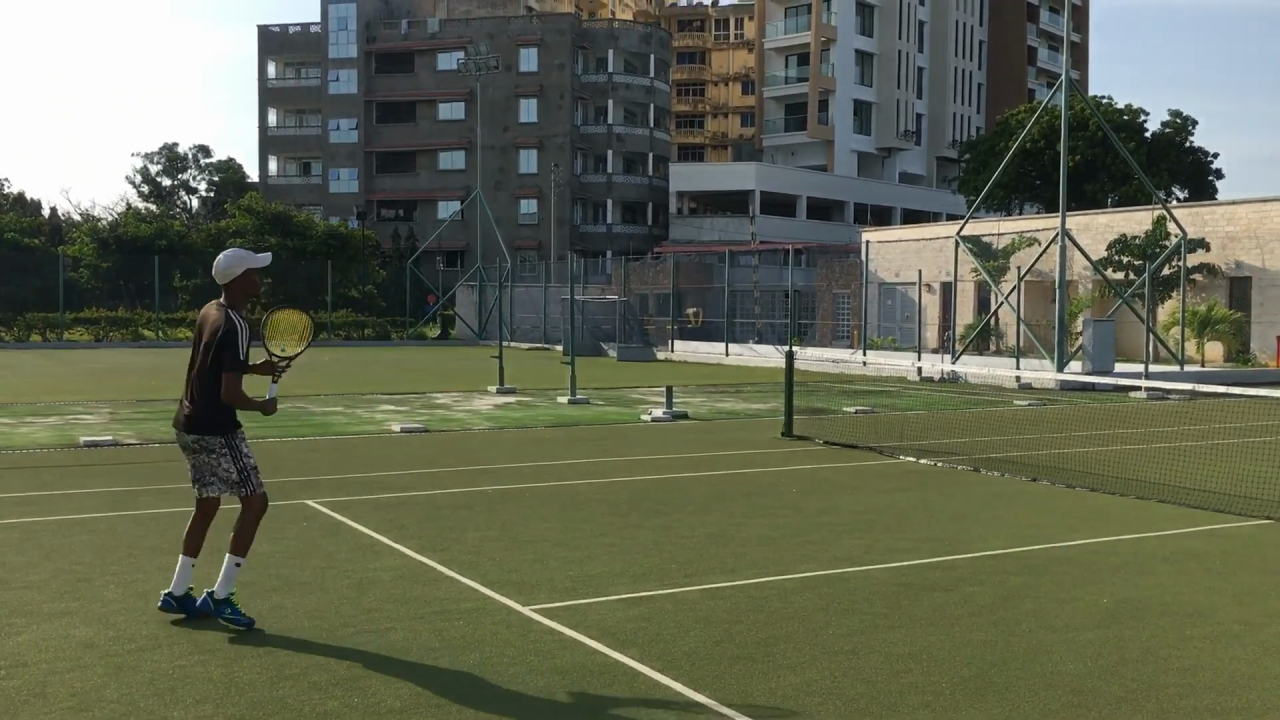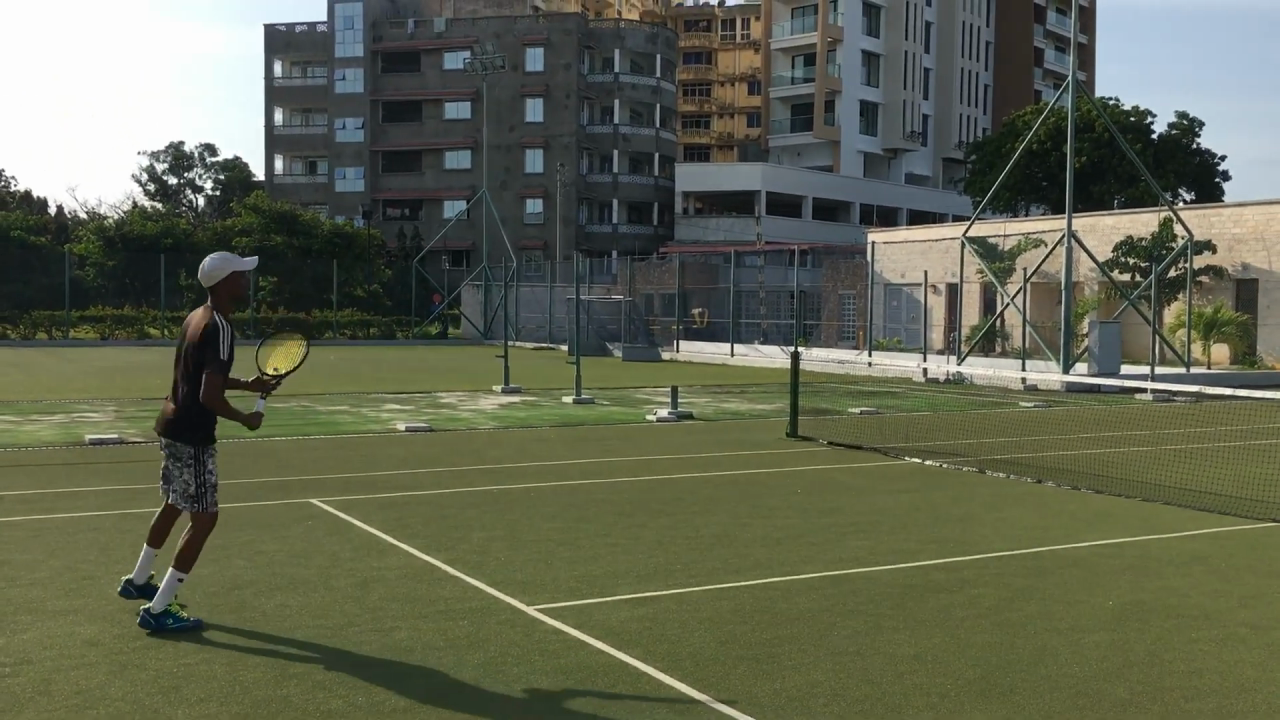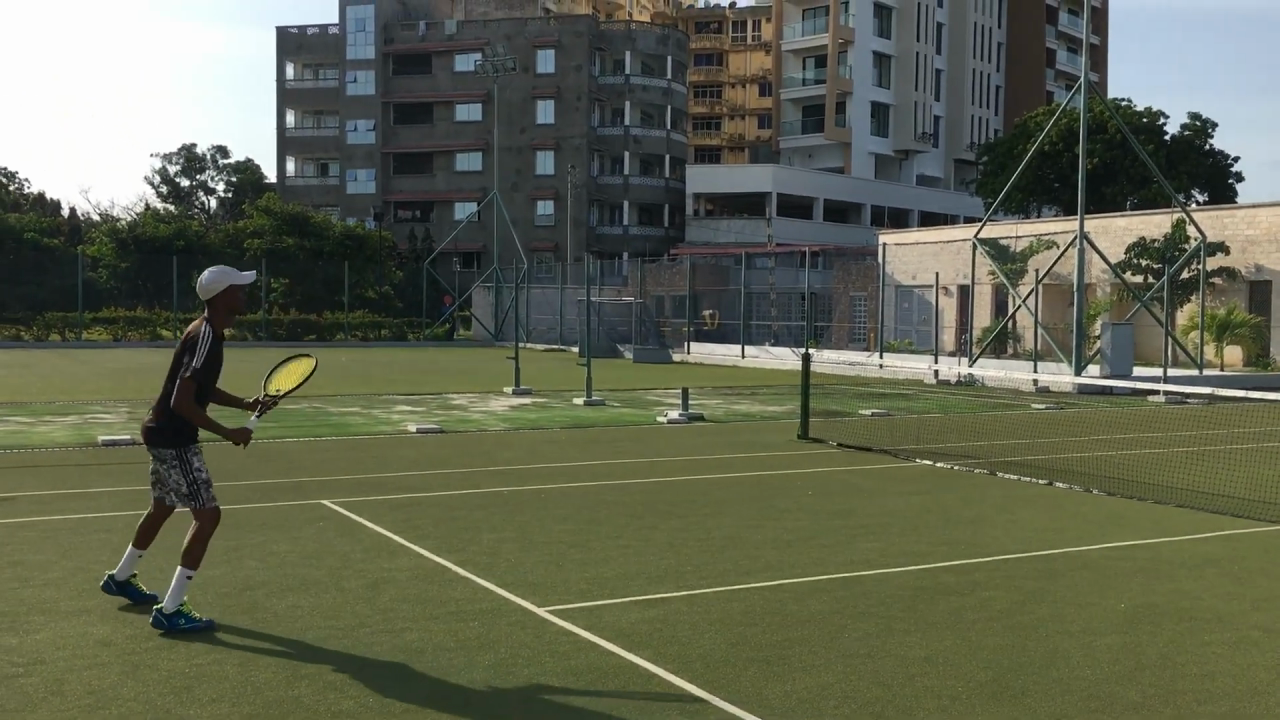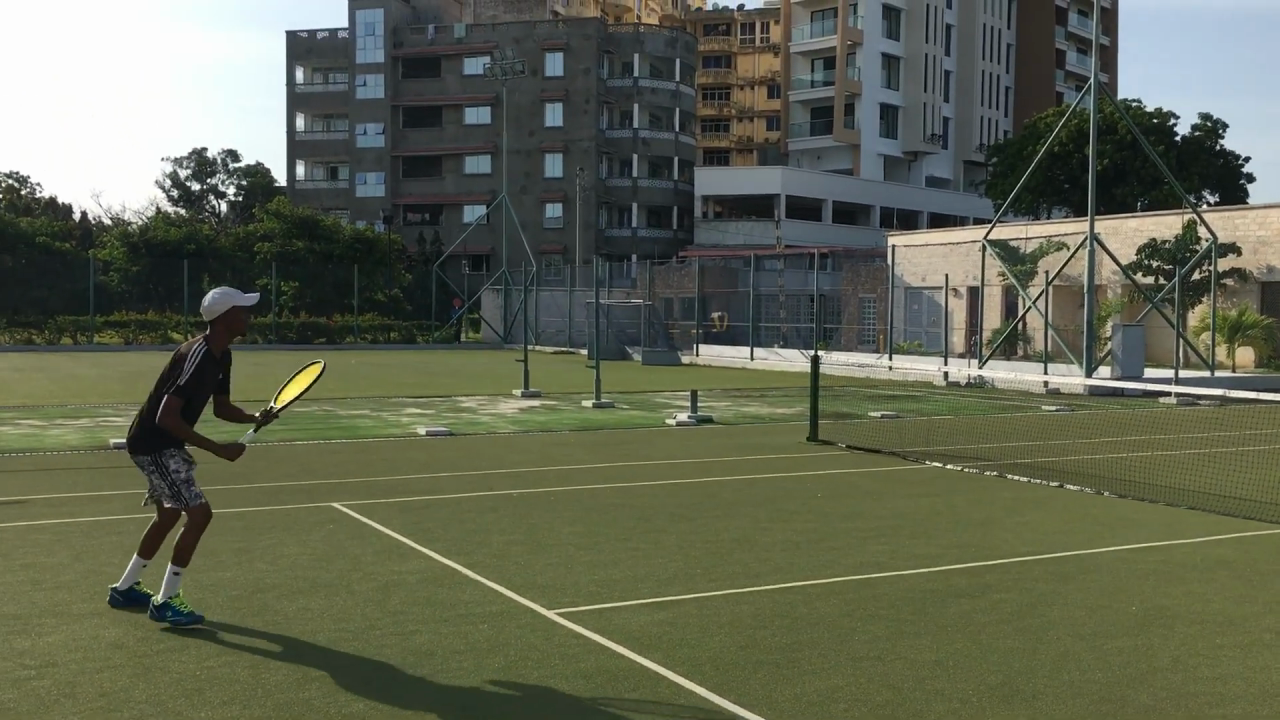
dt=0.2s
person 1, frame 1
left shoulder: (209, 313)
right shoulder: (235, 326)
right elbow: (229, 395)
left wrist: (254, 368)
right wrist: (262, 406)
left hip: (190, 424)
right hip: (215, 430)
left knee: (206, 507)
right knee: (256, 503)
left ankle: (179, 593)
right ankle: (222, 596)
person 1, frame 2
left shoulder: (196, 318)
right shoulder: (219, 328)
right elbow: (209, 396)
left wrist: (246, 384)
right wrist: (245, 418)
left hip: (174, 426)
right hip: (192, 435)
left knee: (175, 504)
right knee: (204, 519)
left ankle: (137, 579)
right ankle: (158, 609)
person 1, frame 3
left shoulder: (212, 334)
right shoulder: (204, 338)
right elbow: (182, 403)
left wrist: (246, 404)
right wrist: (227, 433)
left hip: (164, 434)
right hip: (172, 438)
left knee: (164, 505)
right knee: (209, 515)
left ankle: (120, 577)
right ankle: (171, 610)
person 1, frame 4
left shoulder: (222, 357)
right shoulder: (195, 356)
left elbow: (222, 408)
right elbow: (166, 417)
left wrist: (254, 418)
right wrist: (215, 449)
left hip: (169, 444)
right hip: (152, 443)
left knee: (168, 515)
right knee: (199, 513)
left ankle: (125, 588)
right ankle: (168, 599)
